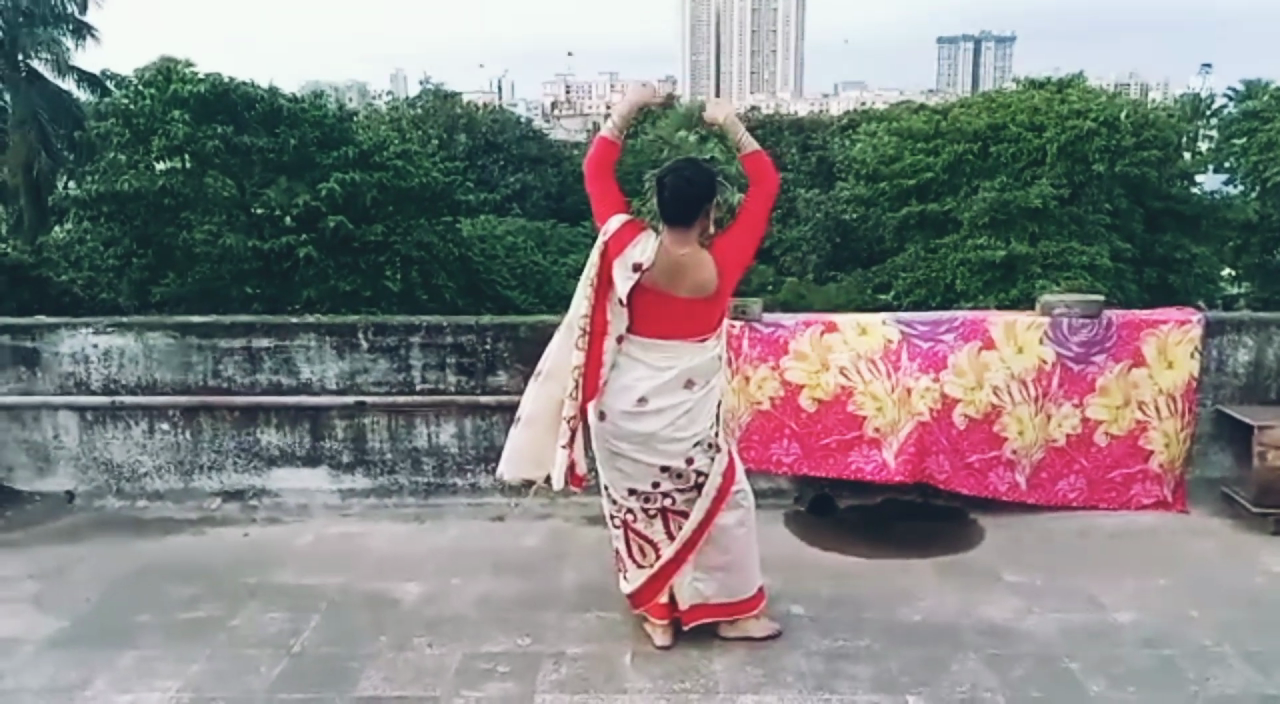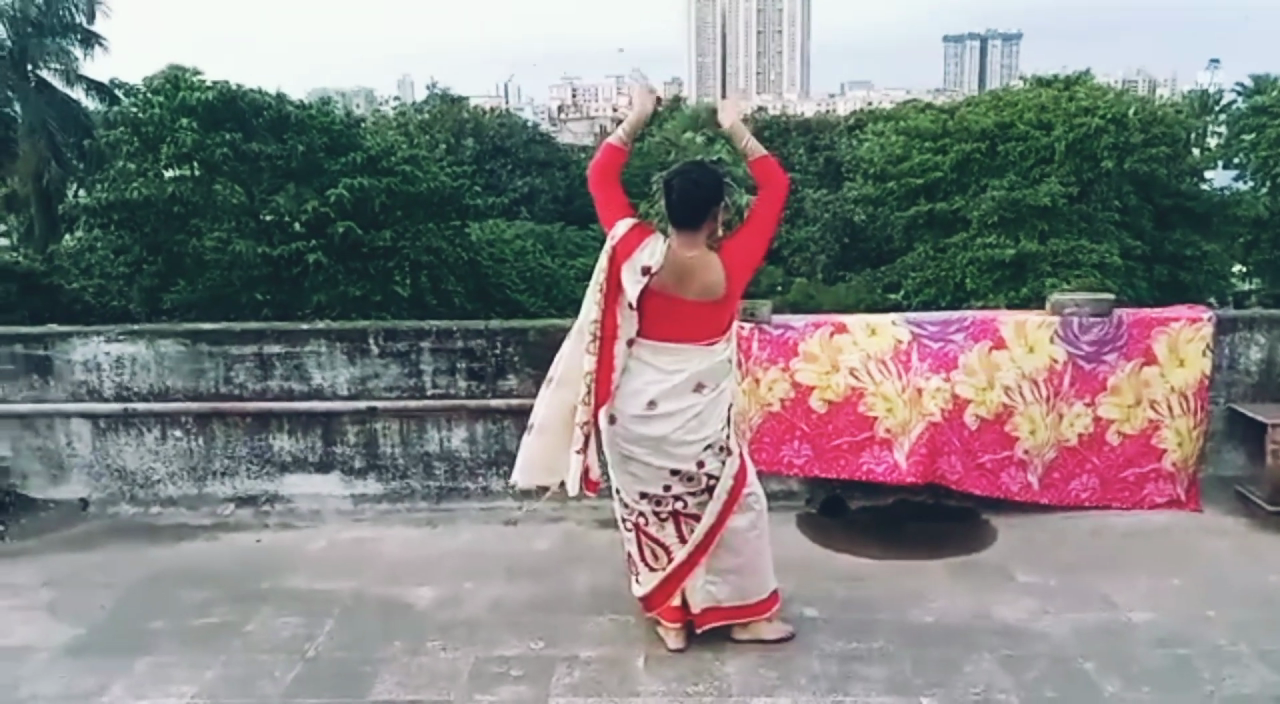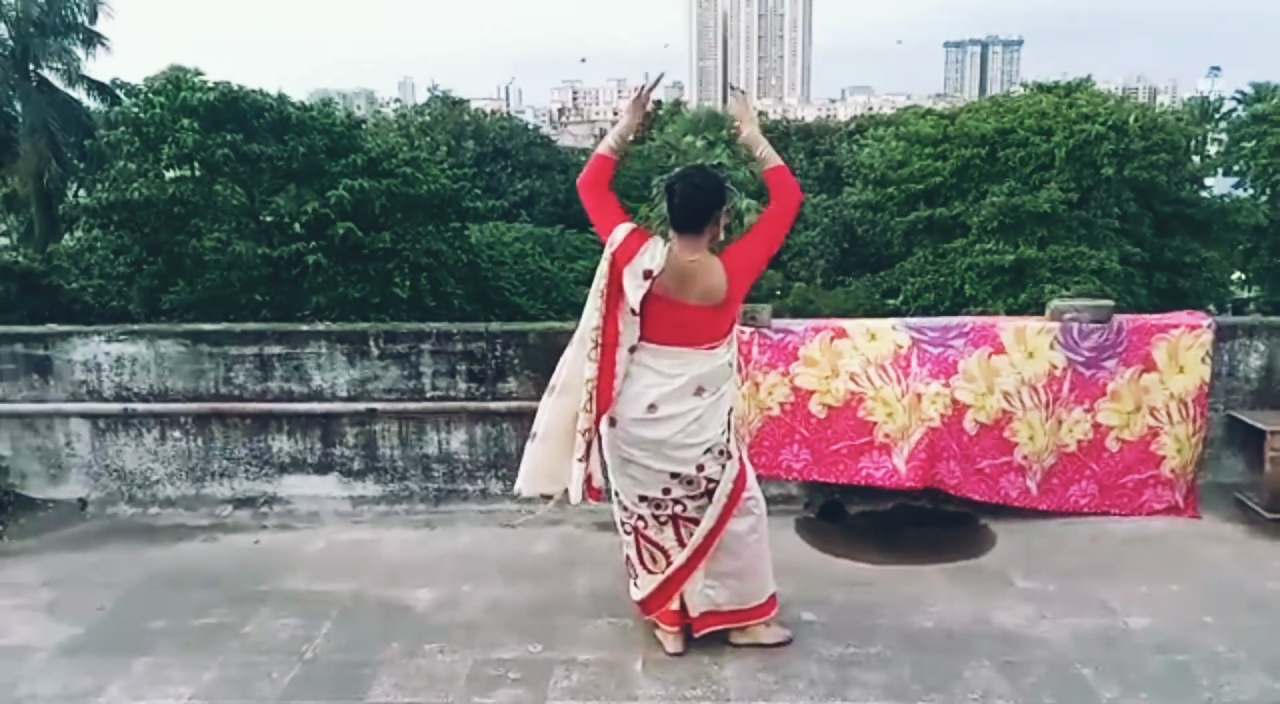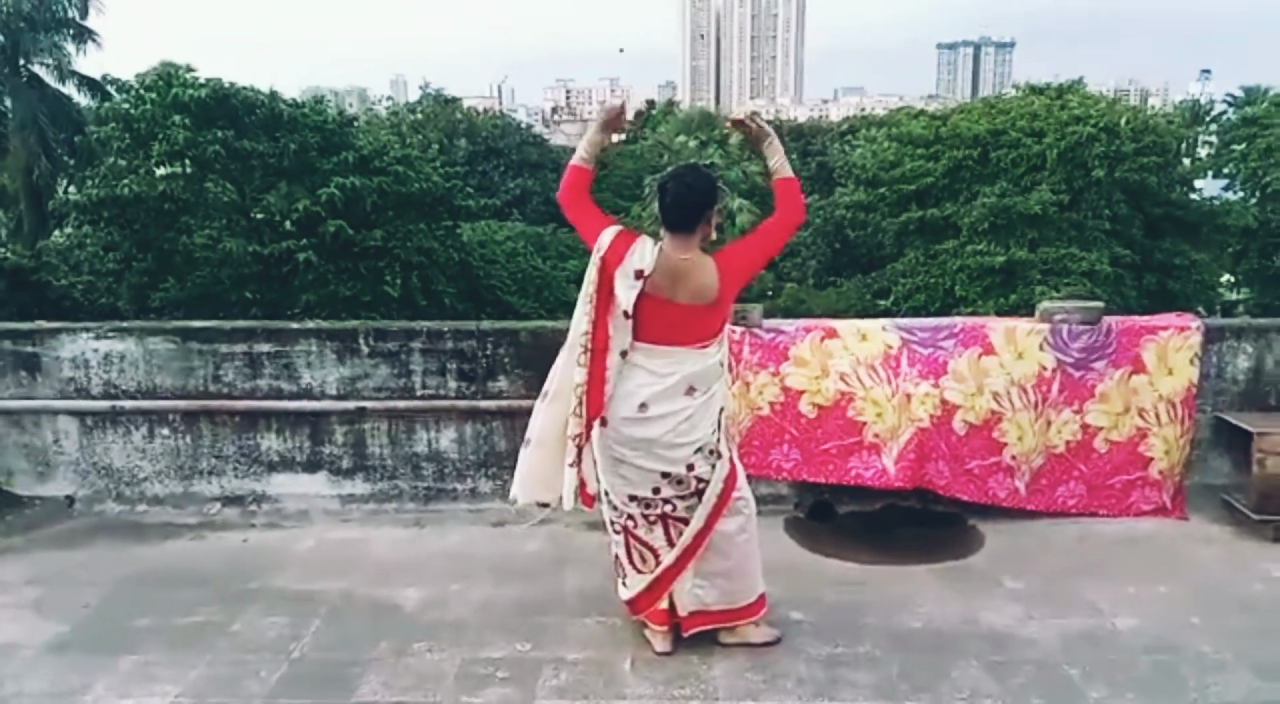
dt=0.2s
person 1, frame 1
left shoulder: (628, 251)
right shoulder: (721, 267)
left elbow: (596, 170)
right elbow: (766, 183)
left wrist: (627, 109)
right wrist: (731, 124)
left hip: (623, 413)
right hip: (686, 421)
left knee: (637, 511)
right knee: (723, 503)
left ankle: (657, 615)
right ankle: (733, 611)
person 1, frame 2
left shoulder: (635, 253)
right shoulder: (729, 270)
left elbow: (601, 176)
right elbow: (775, 188)
left wrist: (636, 119)
right wrist: (736, 129)
left hip: (634, 419)
right hip: (697, 424)
left knee: (648, 512)
right knee: (737, 505)
left ankle: (669, 616)
right ankle: (746, 613)
person 1, frame 3
left shoulder: (636, 257)
right shoulder: (732, 273)
left elbow: (591, 185)
right elbow: (787, 200)
left wrist: (626, 126)
right wrist: (752, 135)
left hip: (635, 422)
right hip: (699, 427)
left knee: (649, 516)
right knee: (735, 510)
left ankle: (668, 619)
right ankle: (746, 617)
person 1, frame 4
left shoulder: (627, 258)
right shoulder: (723, 274)
left elbow: (571, 197)
right elbow: (791, 214)
left wrist: (598, 137)
right wrist: (768, 147)
left hip: (627, 420)
right hip: (690, 426)
left knee: (639, 515)
right knee: (724, 510)
left ankle: (657, 621)
right ankle: (734, 617)
